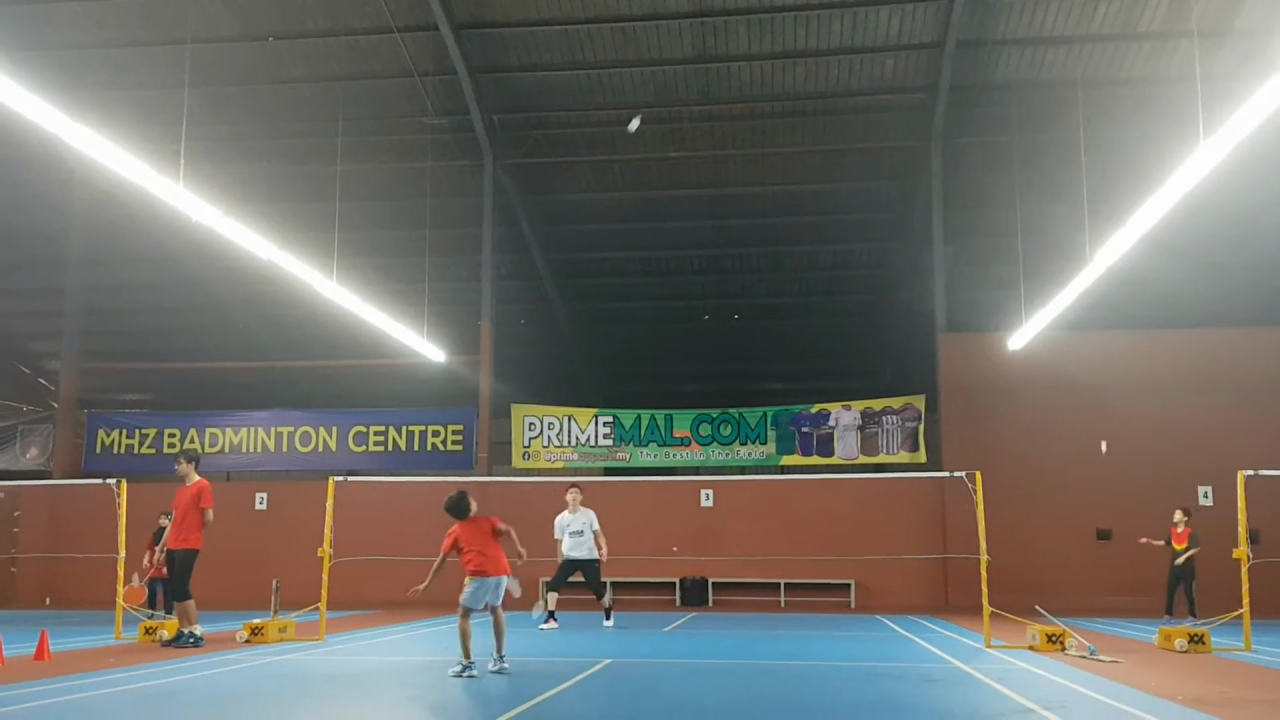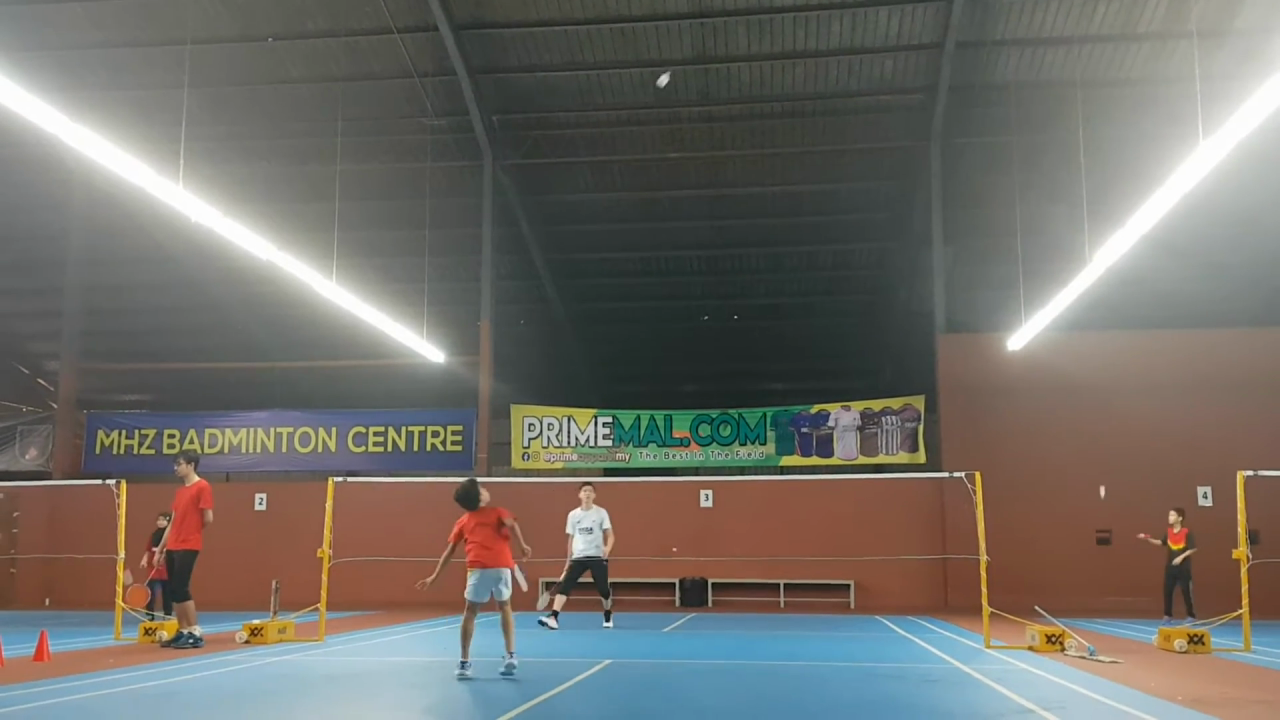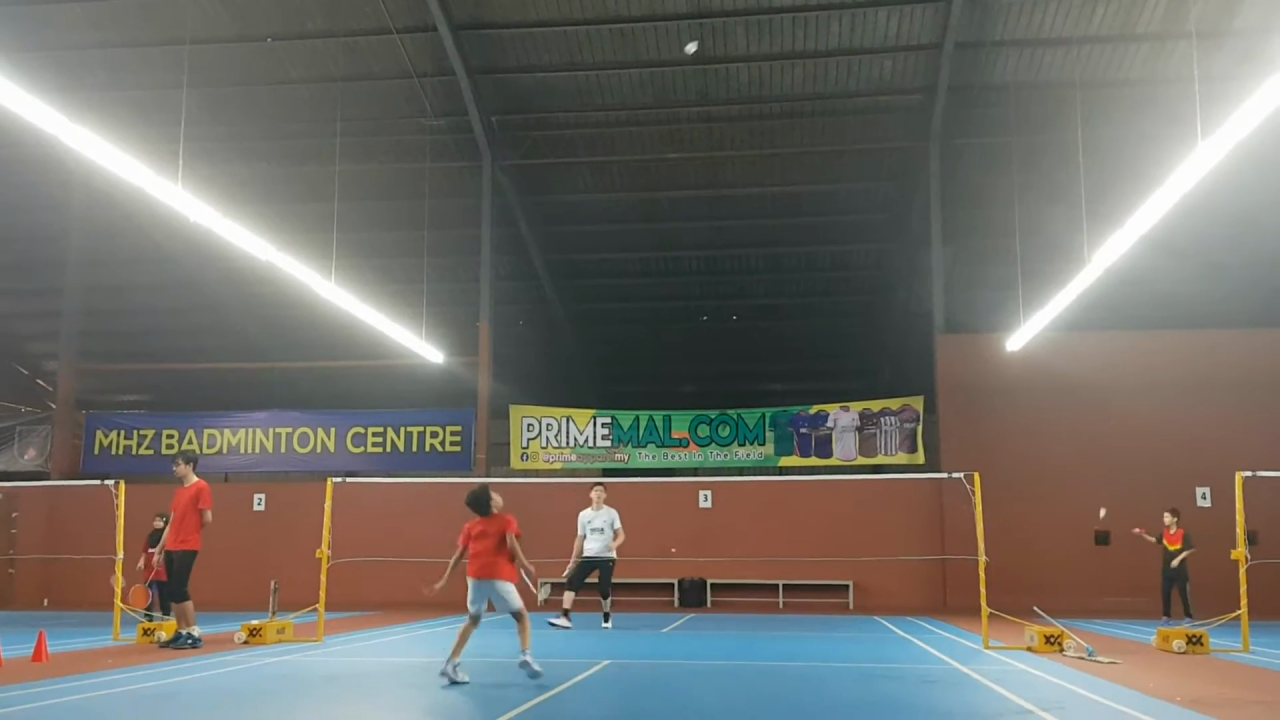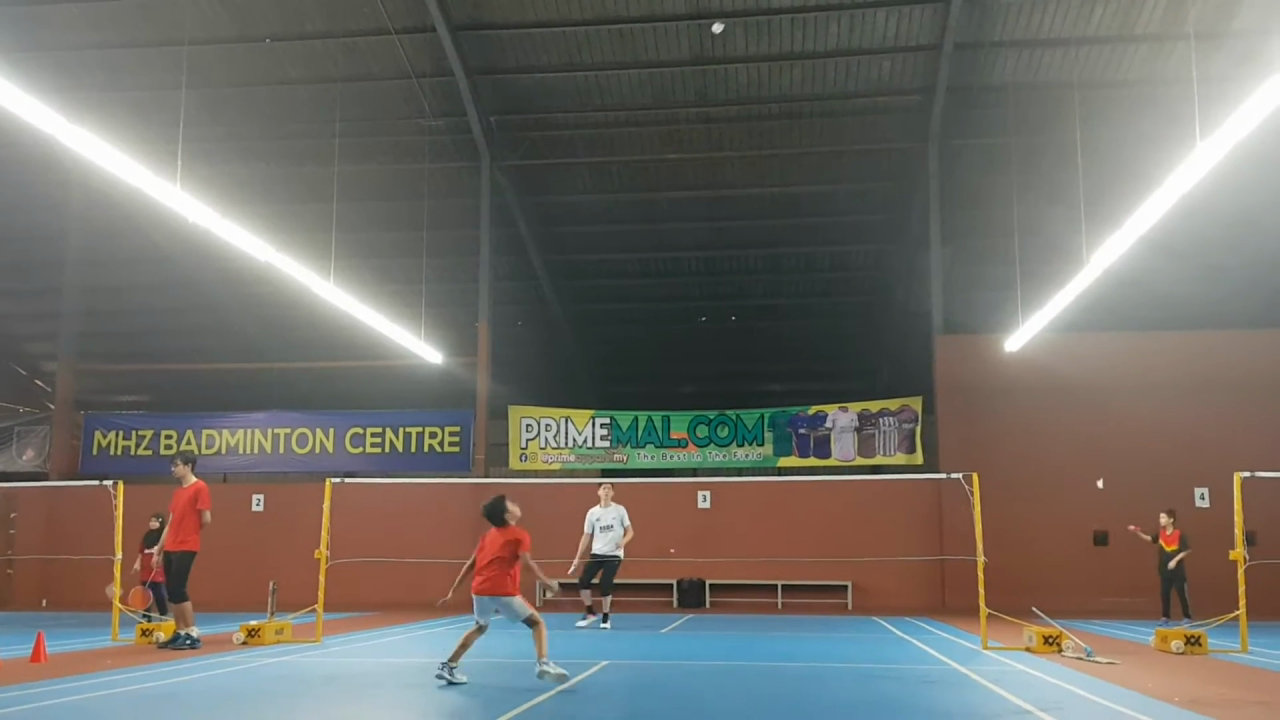
dt=0.1s
person 1, frame 1
left shoulder: (203, 486)
right shoulder: (180, 490)
left elbow: (208, 518)
right elbow: (173, 522)
left wrist: (192, 531)
right wrist: (160, 547)
left hip: (188, 546)
right hip: (173, 547)
left knee: (181, 588)
right knee: (174, 589)
left ankle: (196, 633)
right ankle: (183, 631)
person 1, frame 2
left shoulder: (202, 487)
right shoulder: (180, 491)
left elbow: (208, 519)
right elbow: (173, 523)
left wrist: (192, 532)
right wrist: (160, 548)
left hip: (188, 547)
right hip: (172, 547)
left knee: (181, 589)
right knee: (174, 590)
left ankle: (195, 633)
right ankle: (183, 631)
person 1, frame 3
left shoulder: (201, 487)
right shoulder: (179, 491)
left elbow: (207, 519)
right elbow: (171, 523)
left wrist: (190, 533)
right wrist: (159, 549)
left hip: (187, 547)
right hip: (171, 548)
left knee: (180, 589)
right knee: (173, 591)
left ankle: (194, 634)
right ankle: (181, 632)
person 1, frame 4
left shoulder: (200, 488)
right shoulder: (177, 492)
left elbow: (206, 520)
right elbow: (170, 524)
left wrist: (189, 533)
right wrist: (158, 550)
left hip: (185, 548)
right hip: (170, 549)
left knee: (178, 590)
right knee: (172, 591)
left ankle: (192, 635)
right ankle: (180, 633)
person 2, frame 1
left shoulder: (453, 532)
right shoulder: (488, 520)
left elbow: (441, 560)
right elbow: (507, 529)
left wrist: (426, 584)
right wrist: (518, 548)
left hip: (477, 575)
right hip: (500, 572)
left knee: (464, 616)
right knee: (496, 611)
left ankle: (467, 664)
right ankle: (499, 658)
person 2, frame 2
left shoulder: (462, 522)
right shoulder: (497, 512)
left elbow: (449, 551)
right elbow: (511, 524)
left wrist: (434, 576)
right wrist: (522, 545)
left hip: (478, 567)
right hip: (501, 566)
left knee: (470, 612)
right knee: (505, 608)
left ankle: (465, 663)
right ankle: (510, 656)
person 2, frame 3
left shoulder: (470, 526)
right shoulder: (506, 520)
left elbow: (458, 554)
right elbow: (510, 542)
left wrist: (443, 582)
right wrist: (526, 565)
left hip: (476, 579)
right hip: (499, 579)
left knee: (473, 621)
right knee: (522, 617)
left ankle: (452, 664)
right ankle: (525, 656)
person 2, frame 4
left shoulder: (487, 536)
right shoulder: (520, 535)
left elbow: (470, 565)
right elbow: (527, 562)
left wrist: (452, 591)
right wrist: (547, 581)
left hip: (481, 591)
right hip: (504, 592)
left knee: (479, 628)
right knee: (537, 623)
left ankle: (449, 667)
right ankle: (543, 664)
